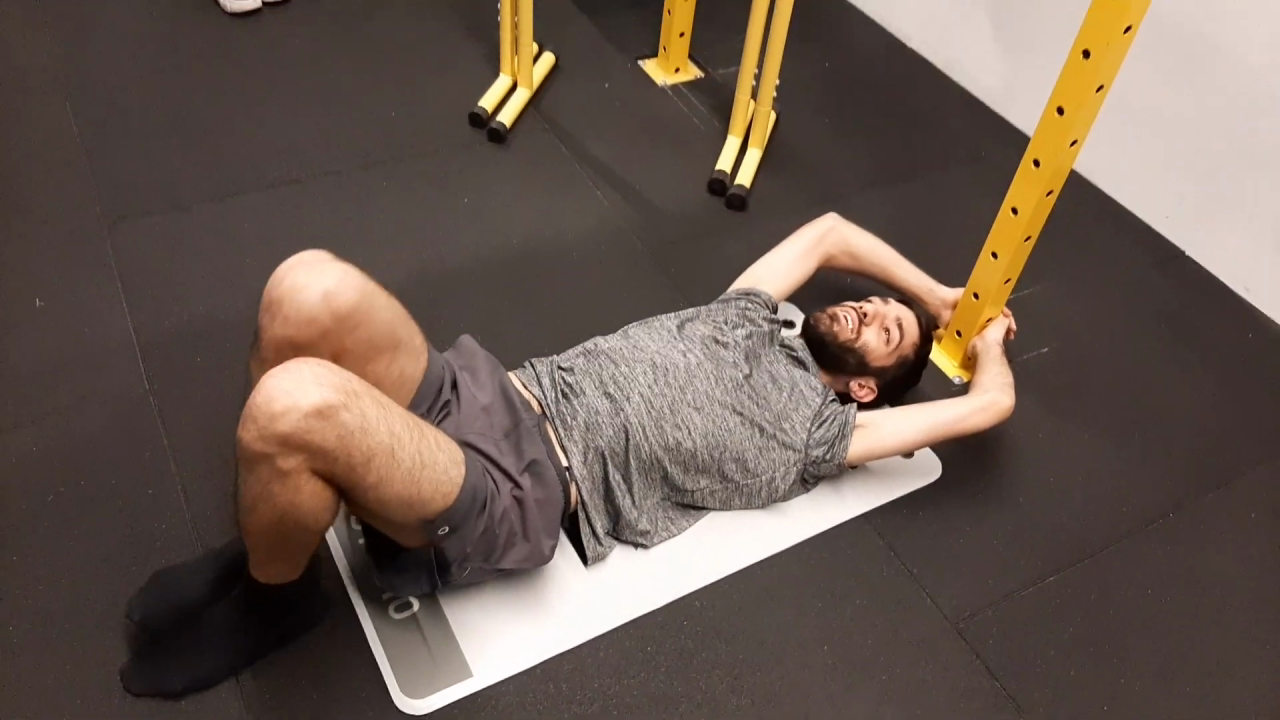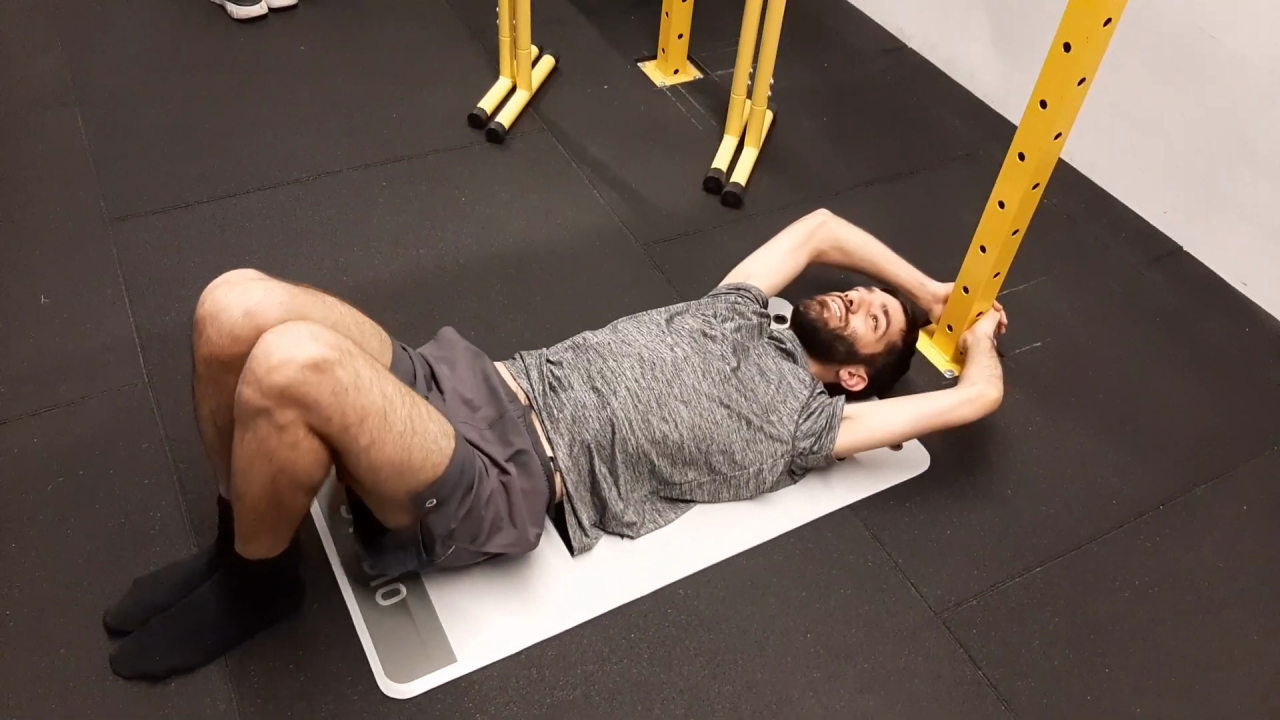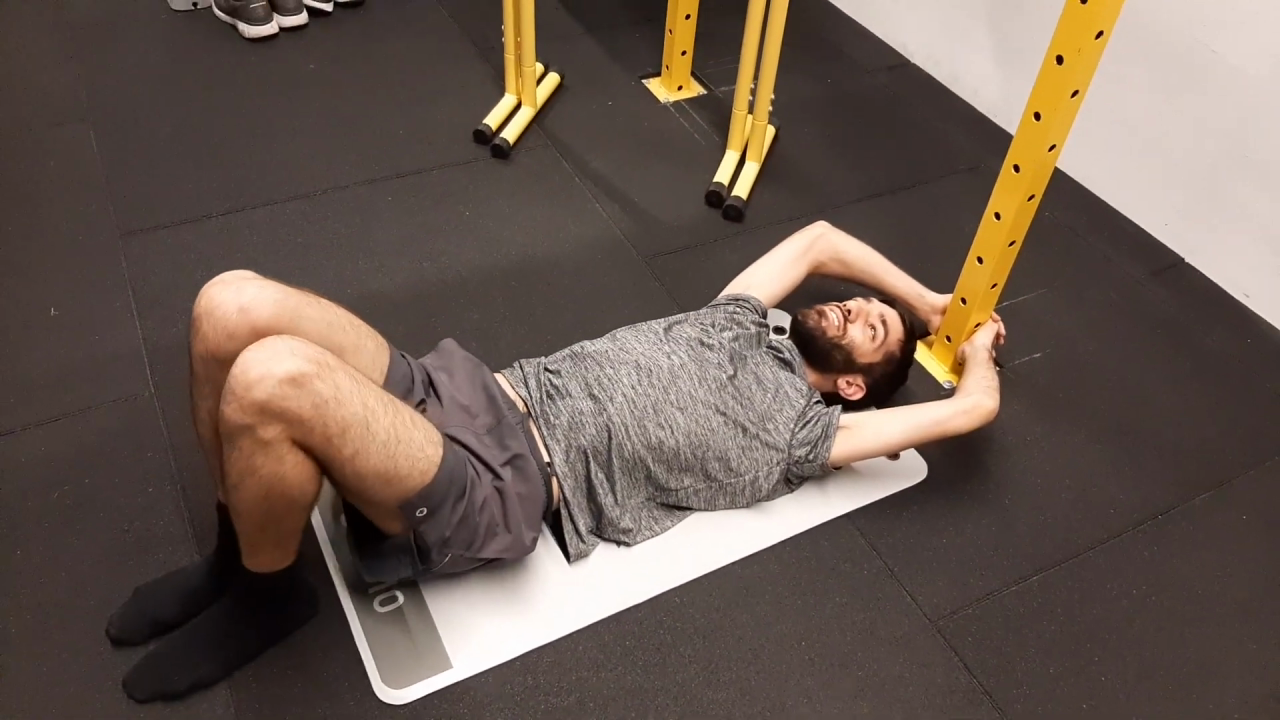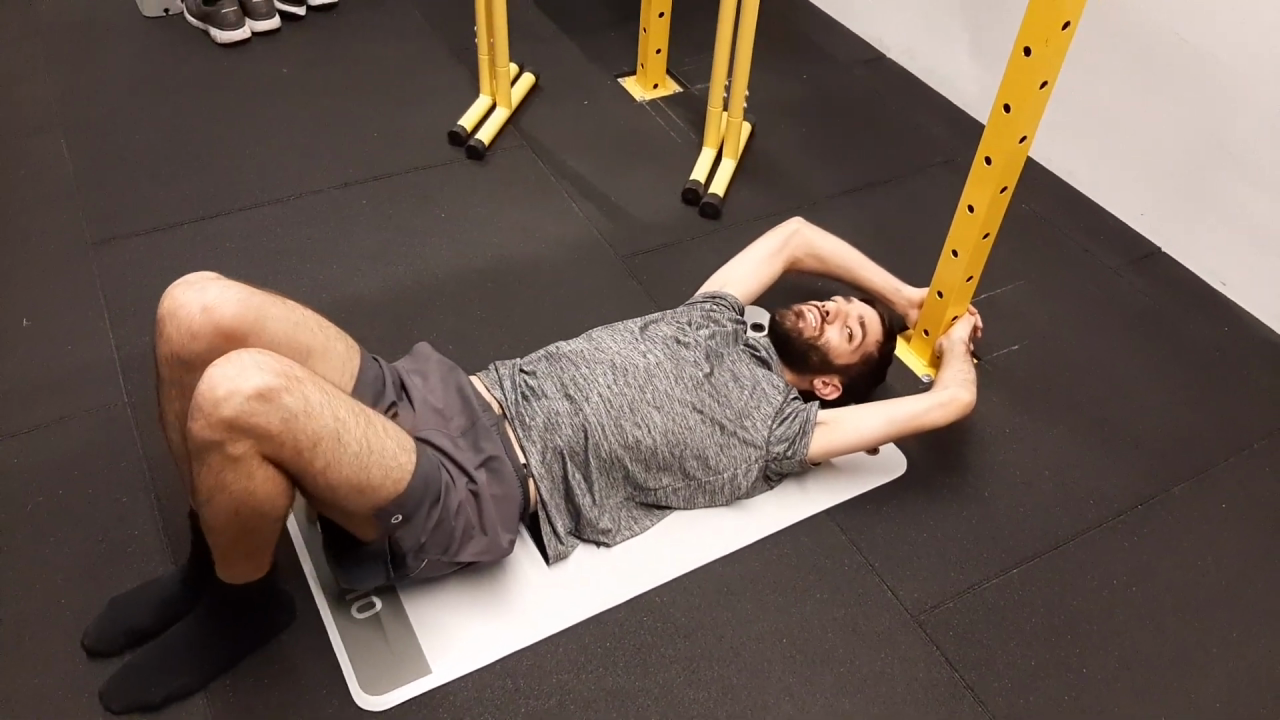
dt=0.4s
person 1, frame 1
left shoulder: (821, 430)
right shoulder: (749, 323)
left elbow: (987, 405)
right elbow: (828, 230)
right wrist: (939, 292)
left hip: (516, 495)
right hip: (490, 395)
left knee: (295, 407)
right knee: (311, 292)
left ankle: (271, 598)
right ankle: (262, 541)
person 1, frame 2
left shoulder: (807, 422)
right shoulder: (739, 317)
left elbow: (977, 396)
right elbow: (821, 227)
right wrist: (933, 288)
left hip: (499, 484)
right hip: (477, 385)
left knee: (294, 361)
right knee: (237, 309)
left ankle: (254, 582)
right ankle: (238, 536)
person 1, frame 3
left shoulder: (803, 432)
right shoulder: (740, 327)
left elbow: (971, 407)
right elbow: (819, 237)
right wrist: (931, 298)
left hip: (493, 492)
right hip: (476, 395)
left knee: (272, 381)
right knee: (234, 308)
left ankle: (263, 594)
right ankle: (237, 550)
person 1, frame 4
left shoulder: (782, 429)
right shoulder: (717, 324)
left elbow: (947, 400)
right elbow: (794, 234)
right wrist: (905, 291)
left hip: (471, 493)
right hip: (450, 395)
left knee: (240, 395)
right knee: (198, 311)
left ankle: (239, 604)
right ankle: (211, 558)
